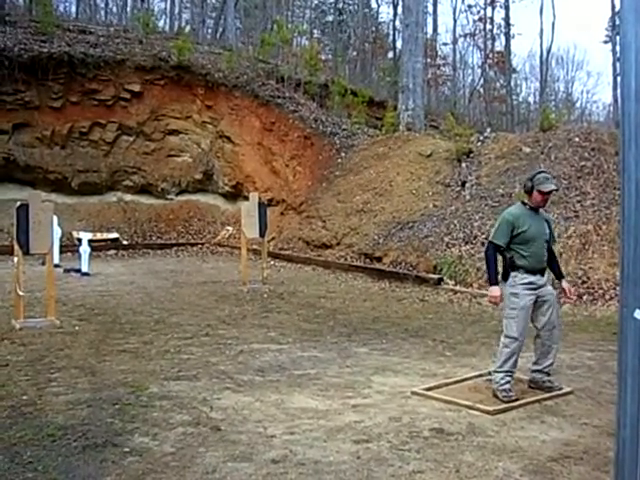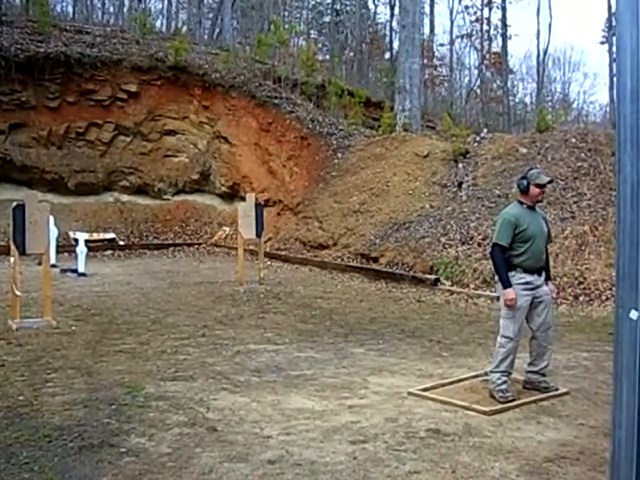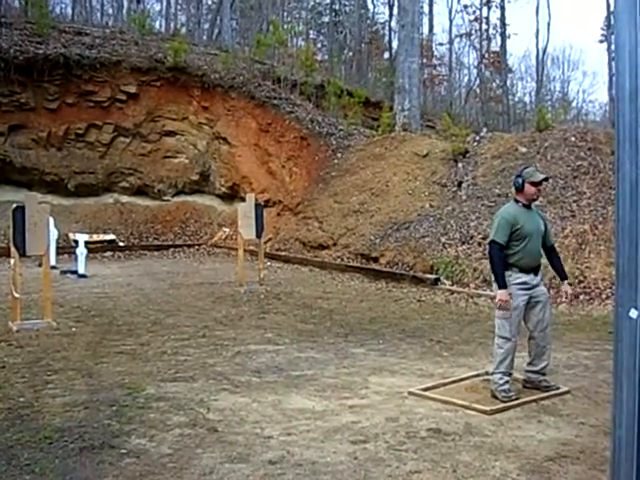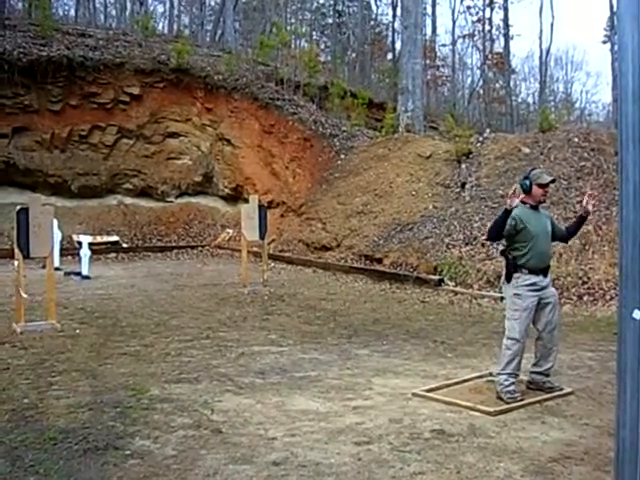
dt=0.5s
person 1, frame 1
left shoulder: (545, 218)
right shoulder: (511, 216)
right elbow: (492, 249)
left wrist: (561, 279)
right wrist: (493, 283)
left hip: (543, 281)
right hip: (518, 281)
left knee: (549, 330)
right knee: (514, 334)
left ankle: (539, 375)
right ankle: (501, 382)
person 1, frame 2
left shoulder: (541, 216)
right shoulder: (511, 215)
right elbow: (497, 252)
left wrist: (549, 280)
right wrist: (507, 286)
left hip: (539, 280)
right hip: (517, 280)
left knee: (543, 332)
right knee: (510, 334)
left ankle: (534, 376)
right ankle: (498, 382)
person 1, frame 3
left shoulder: (539, 216)
right shoulder: (507, 214)
left elbow: (550, 249)
right elbow: (494, 250)
left wrist: (564, 279)
right wrist: (502, 287)
left hip: (536, 279)
right hip: (512, 280)
left knee: (541, 331)
right knee: (506, 334)
left ankle: (535, 375)
right ankle: (499, 383)
person 1, frame 4
left shoulder: (545, 216)
right shoulder: (516, 215)
left elbow: (563, 235)
right elbow: (492, 236)
left wrist: (583, 216)
right wrist: (509, 209)
left hip: (544, 281)
right hip: (521, 282)
left knee: (549, 333)
right knee: (516, 335)
left ankle: (539, 377)
right ankle: (505, 383)
